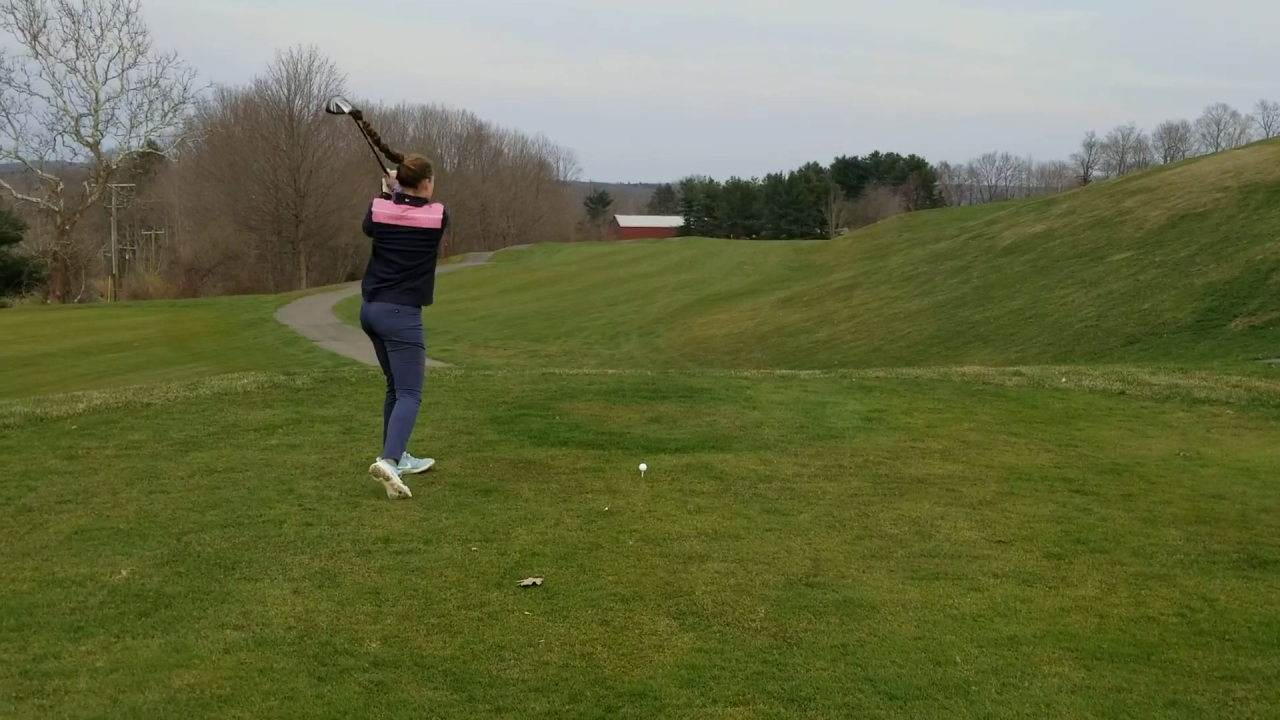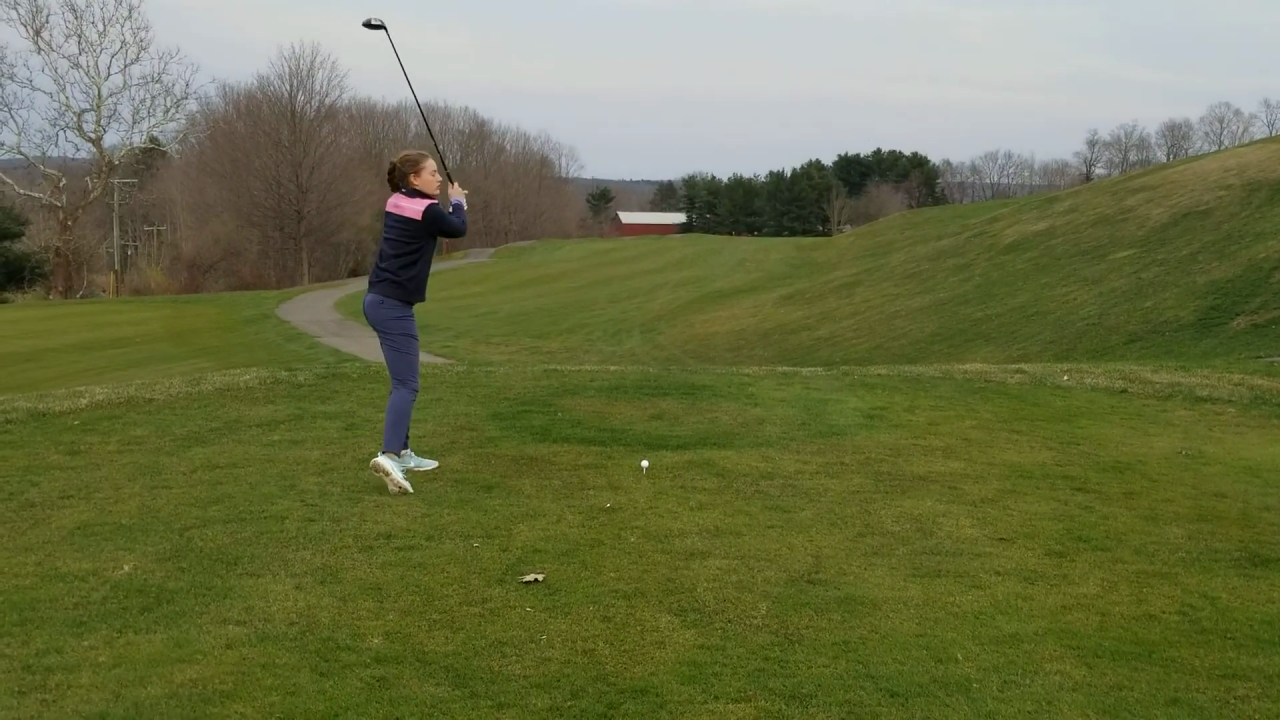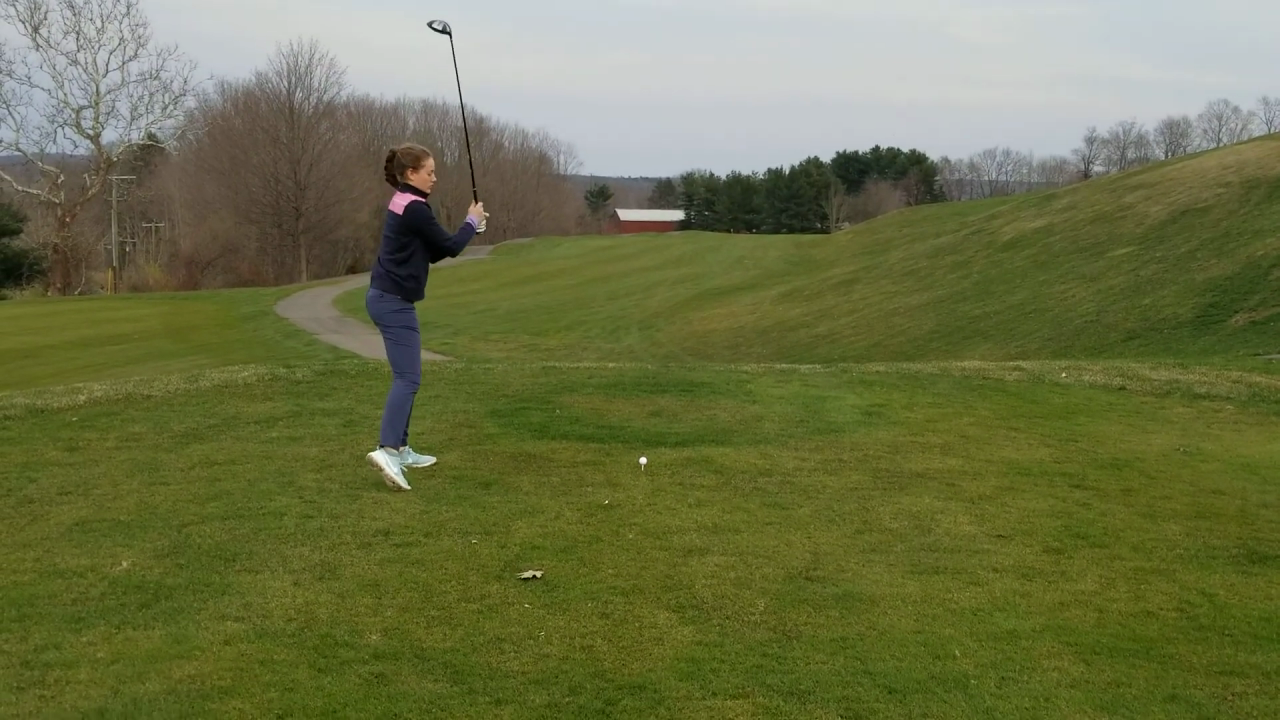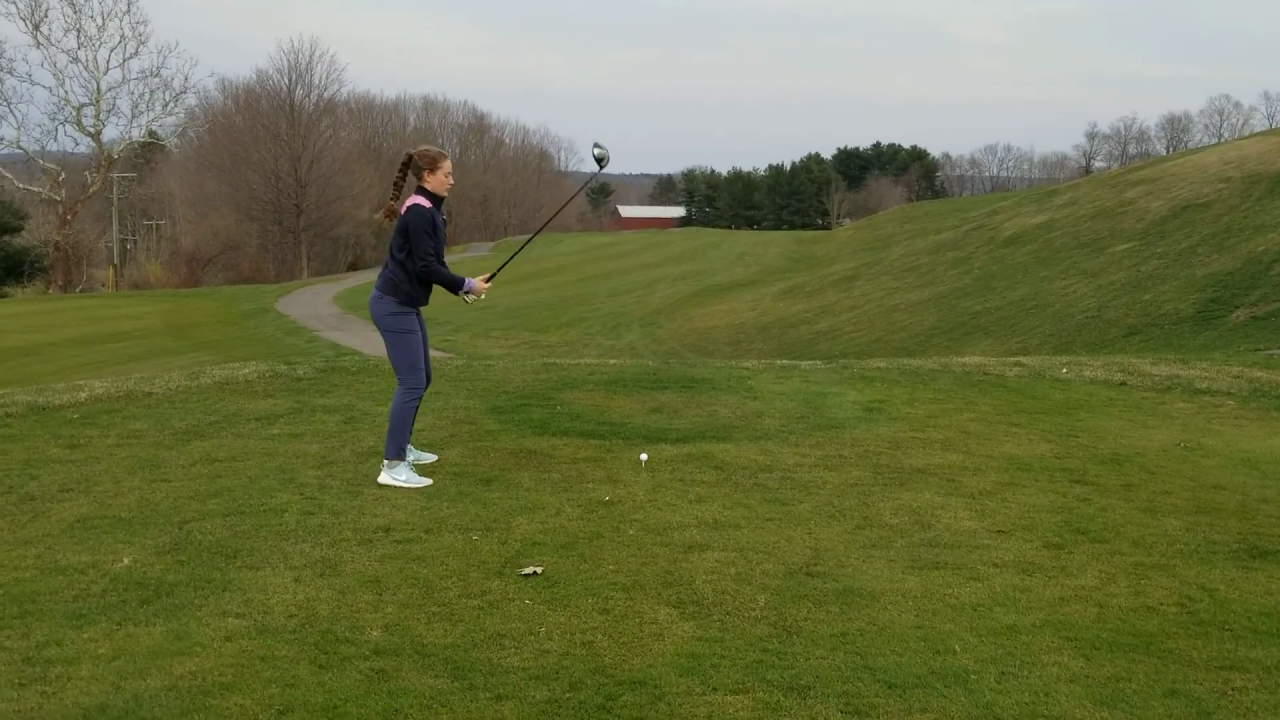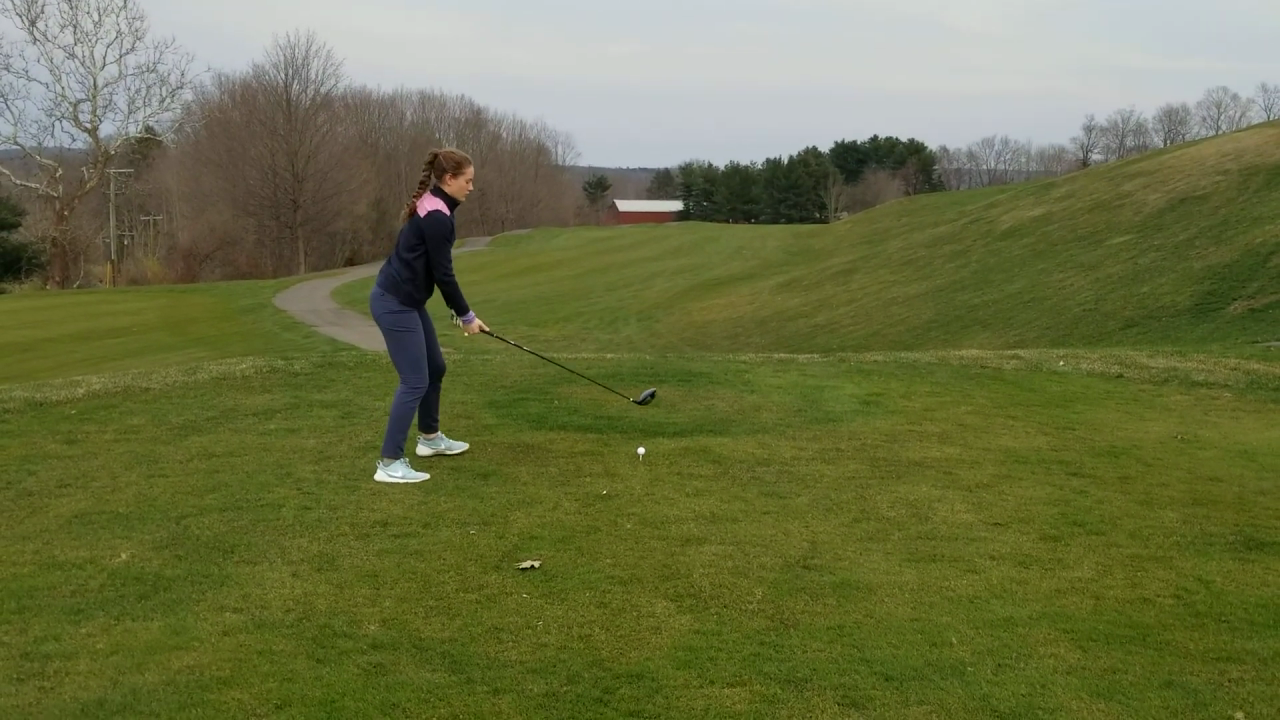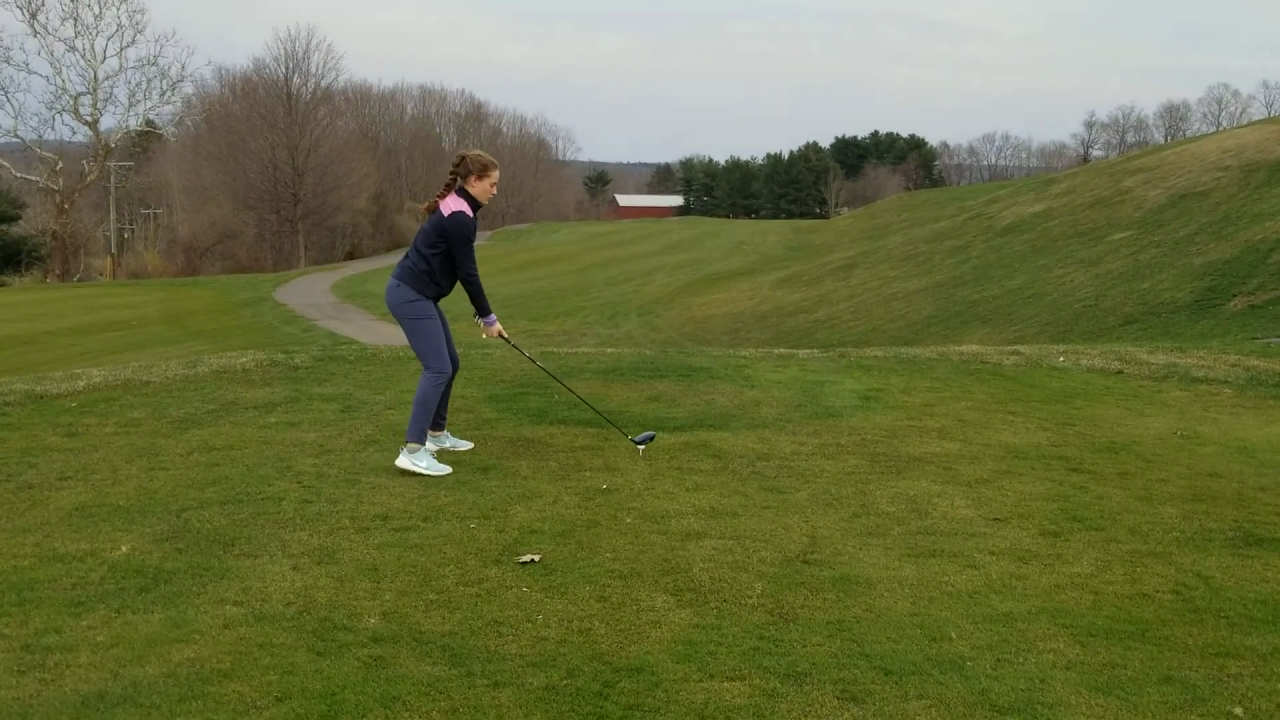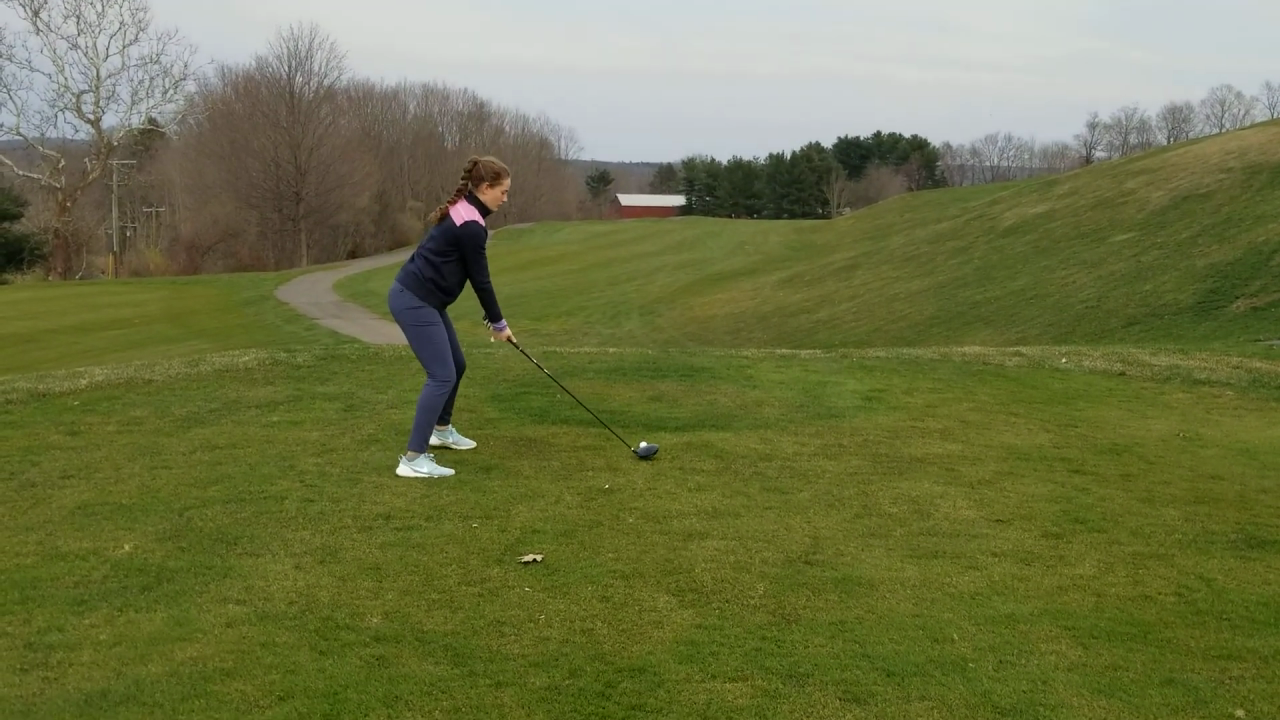
dt=0.4s
person 1, frame 1
left shoulder: (379, 208)
right shoulder: (438, 216)
left wrist: (389, 189)
right wrist: (399, 188)
left hip: (372, 309)
right hip: (402, 314)
left knee: (396, 386)
right knee: (409, 393)
left ankle: (397, 456)
right ankle: (387, 461)
person 1, frame 2
left shoulder: (396, 203)
right shoulder: (427, 210)
right elbow: (458, 228)
left wrist: (446, 203)
right wrist: (458, 201)
left hip: (380, 300)
right hip: (394, 305)
left knee: (403, 380)
right knee: (406, 384)
left ankle: (402, 452)
right ankle: (389, 454)
person 1, frame 3
left shoulder: (405, 203)
right shoulder: (414, 207)
left elbow: (431, 252)
right elbow: (450, 246)
left wrist: (467, 226)
right wrist: (472, 222)
left hip: (389, 297)
right hip: (393, 301)
left knee: (409, 375)
right knee: (407, 378)
left ankle: (399, 448)
right ankle: (386, 449)
person 1, frame 4
left shoulder: (429, 210)
right shoulder: (419, 212)
left elbow: (431, 264)
right elbow: (426, 267)
left wrist: (463, 285)
right wrist: (466, 284)
left hip: (404, 304)
right hip: (394, 305)
left knee: (421, 378)
right knee: (412, 382)
left ankle: (401, 446)
right ankle: (393, 466)
person 1, frame 5
left shoulder: (434, 208)
right shoulder: (437, 217)
left elbow: (436, 270)
right elbow: (443, 273)
left wrist: (458, 311)
right wrist: (466, 315)
left hip: (407, 300)
right hip: (395, 303)
left knee: (436, 369)
right knee: (415, 381)
left ankle: (430, 437)
right ankle: (389, 463)
person 1, frame 6
left shoulder: (454, 206)
right shoulder: (459, 217)
left elbow: (460, 268)
right elbow: (468, 273)
left wrist: (482, 313)
right wrist: (488, 317)
left hip: (417, 292)
right hip: (410, 295)
left knee: (449, 364)
right knee: (438, 368)
left ankle: (436, 434)
right ankle: (413, 449)
person 1, frame 7
left shoulder: (461, 210)
right shoulder: (471, 226)
left elbow: (471, 274)
right elbow: (480, 279)
left wrist: (492, 318)
right wrist: (498, 323)
left hip: (421, 297)
right hip: (414, 301)
left knee: (456, 364)
right knee: (441, 376)
left ankle: (441, 428)
right ankle: (413, 458)
